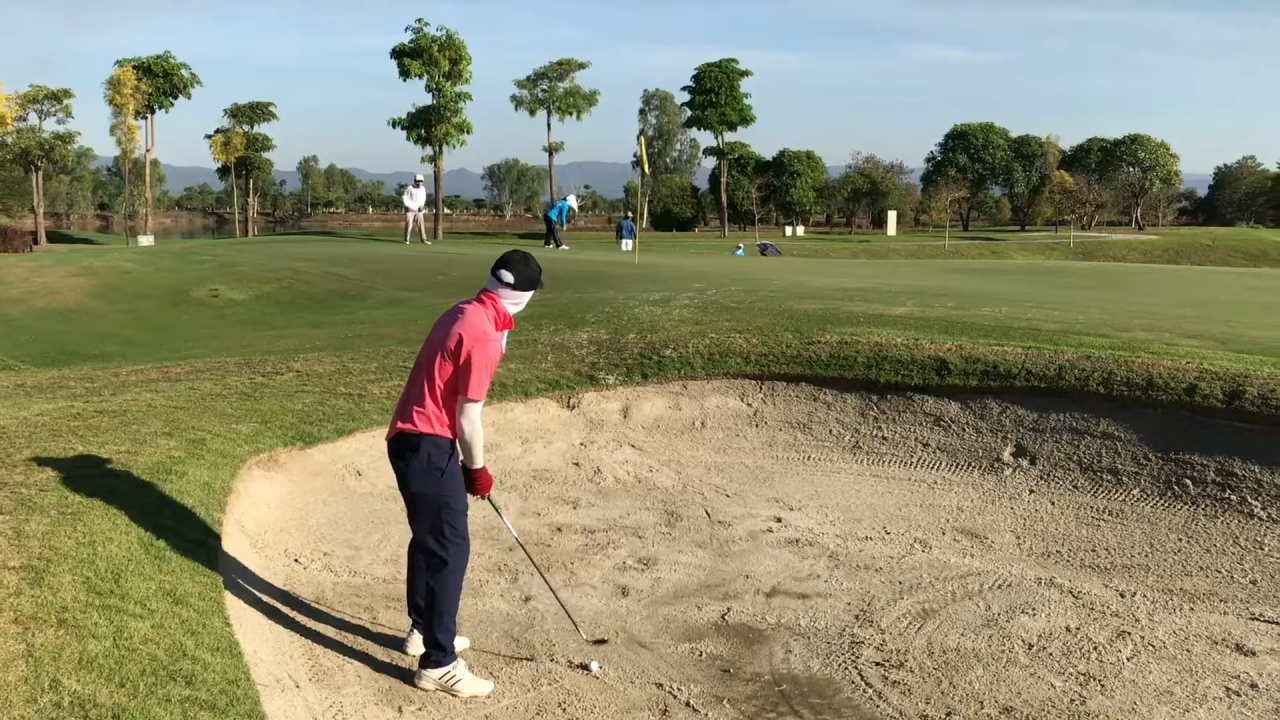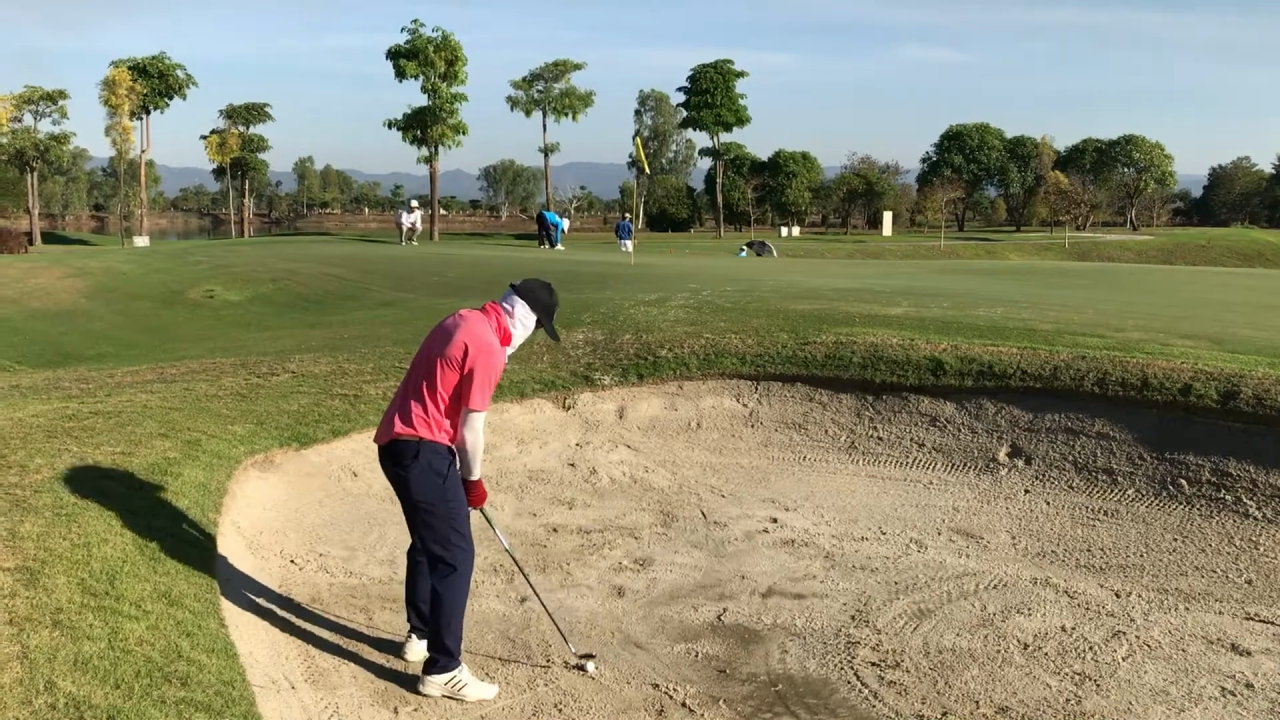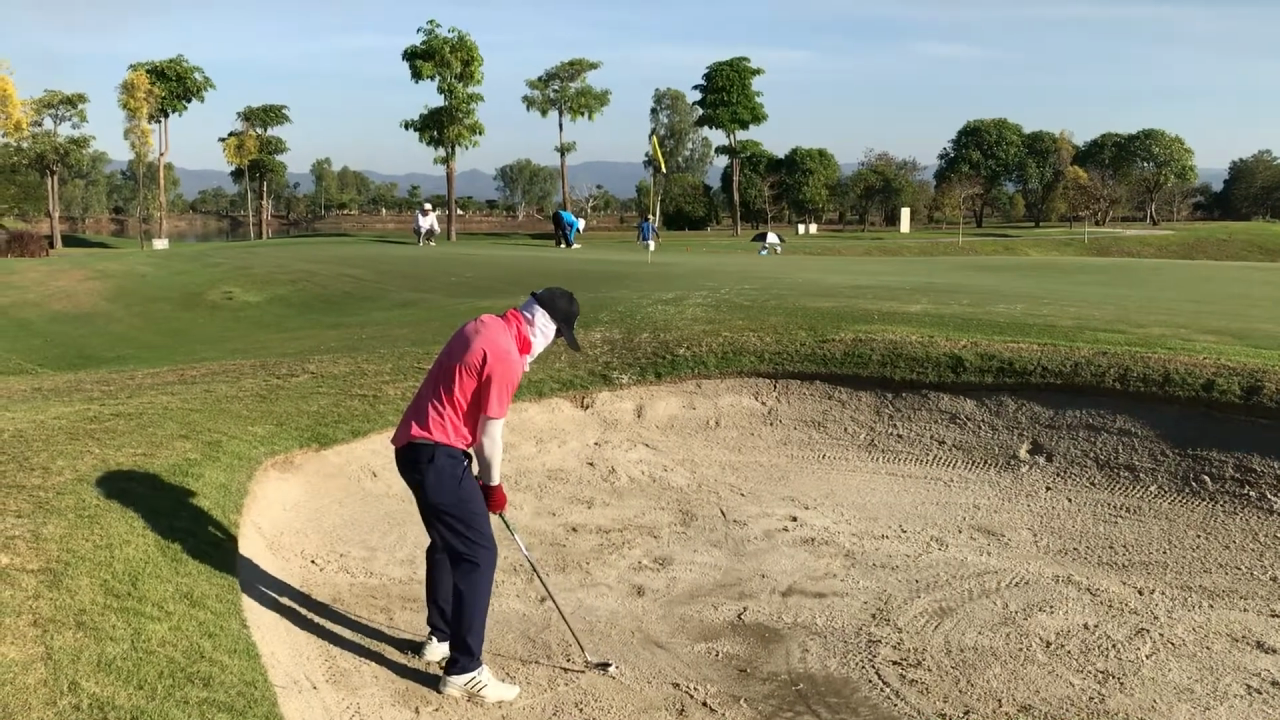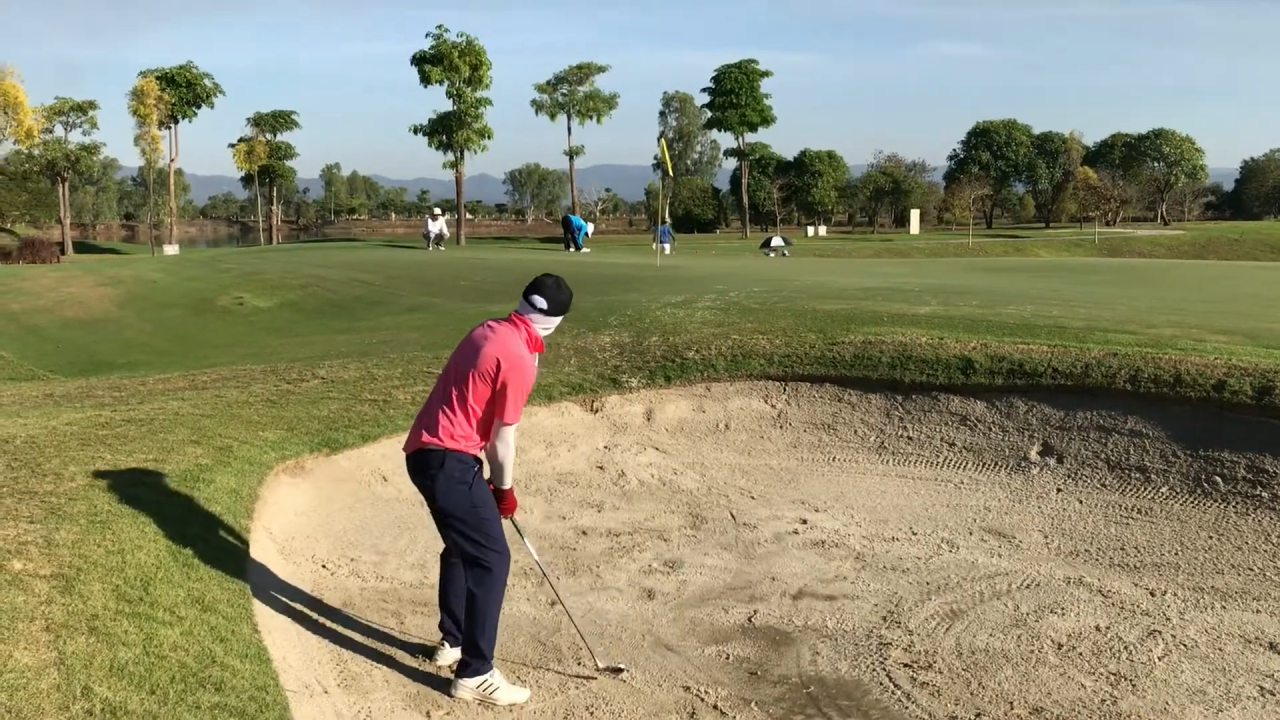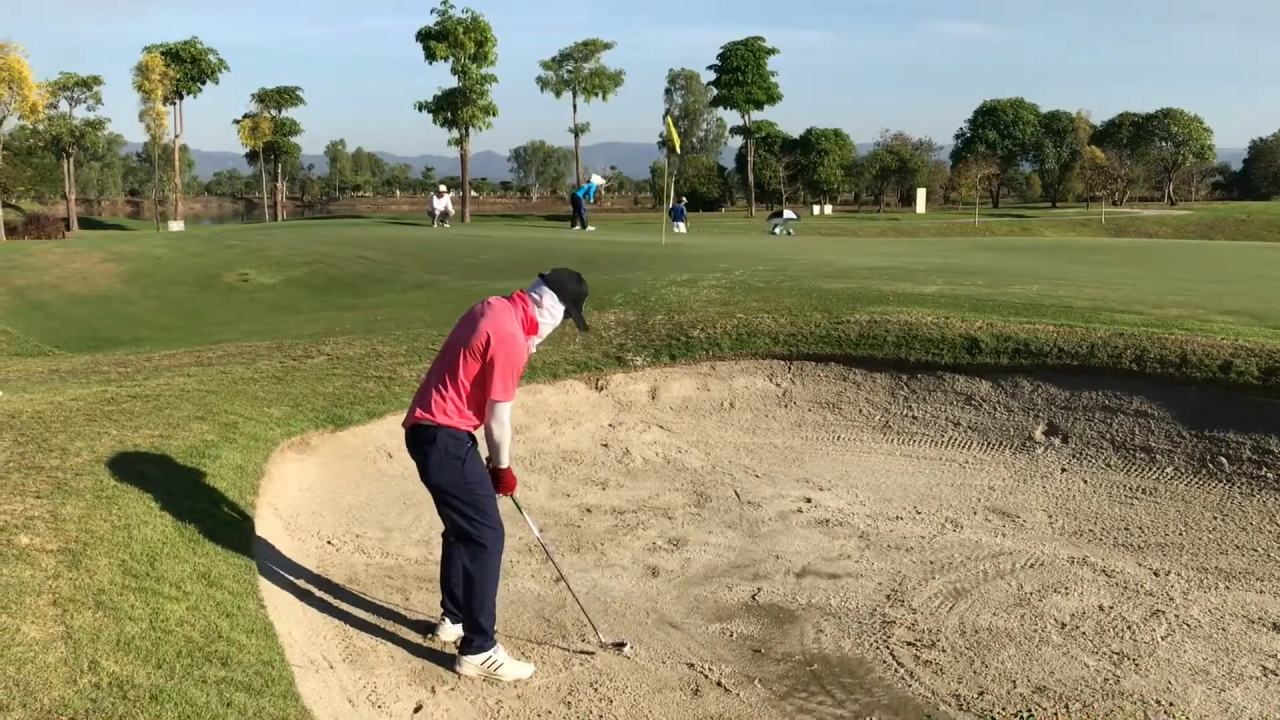
dt=1s
person 1, frame 1
left shoulder: (462, 313)
right shoulder: (483, 337)
right elbow: (467, 417)
left wrist: (469, 464)
right wrist: (478, 469)
left hip: (410, 438)
right hip: (428, 446)
left knee: (430, 540)
right knee: (450, 551)
left ankle: (423, 630)
right ankle: (438, 664)
person 1, frame 2
left shoulder: (462, 320)
right shoulder: (488, 348)
right elbow: (469, 428)
left wrist: (463, 475)
right wrist: (473, 480)
left hip: (396, 443)
right hip: (423, 452)
left knee: (427, 545)
right knee: (455, 557)
left ankle: (421, 635)
right ankle: (442, 670)
person 1, frame 3
left shoulder: (485, 325)
right shoulder: (506, 357)
right elbow: (489, 434)
left wrist: (484, 479)
right wrist: (493, 486)
left hip: (414, 445)
right hip: (439, 456)
left knee: (448, 544)
right knee: (478, 555)
left ankle: (441, 637)
right ankle: (463, 671)
person 1, frame 4
left shoulder: (489, 331)
right shoulder: (519, 362)
right elbow: (502, 438)
left wrist: (496, 484)
right wrist: (505, 489)
left hip: (424, 451)
right hip: (450, 461)
left knee: (461, 548)
right knee: (491, 559)
left ankle: (453, 641)
right ankle: (474, 674)
person 1, frame 5
left shoulder: (494, 307)
right shoulder: (511, 338)
right elbow: (497, 417)
right wrist: (502, 469)
left hip: (427, 428)
right hip: (445, 436)
left knee: (463, 527)
right knee: (486, 536)
left ankle: (454, 618)
right ankle: (478, 650)
